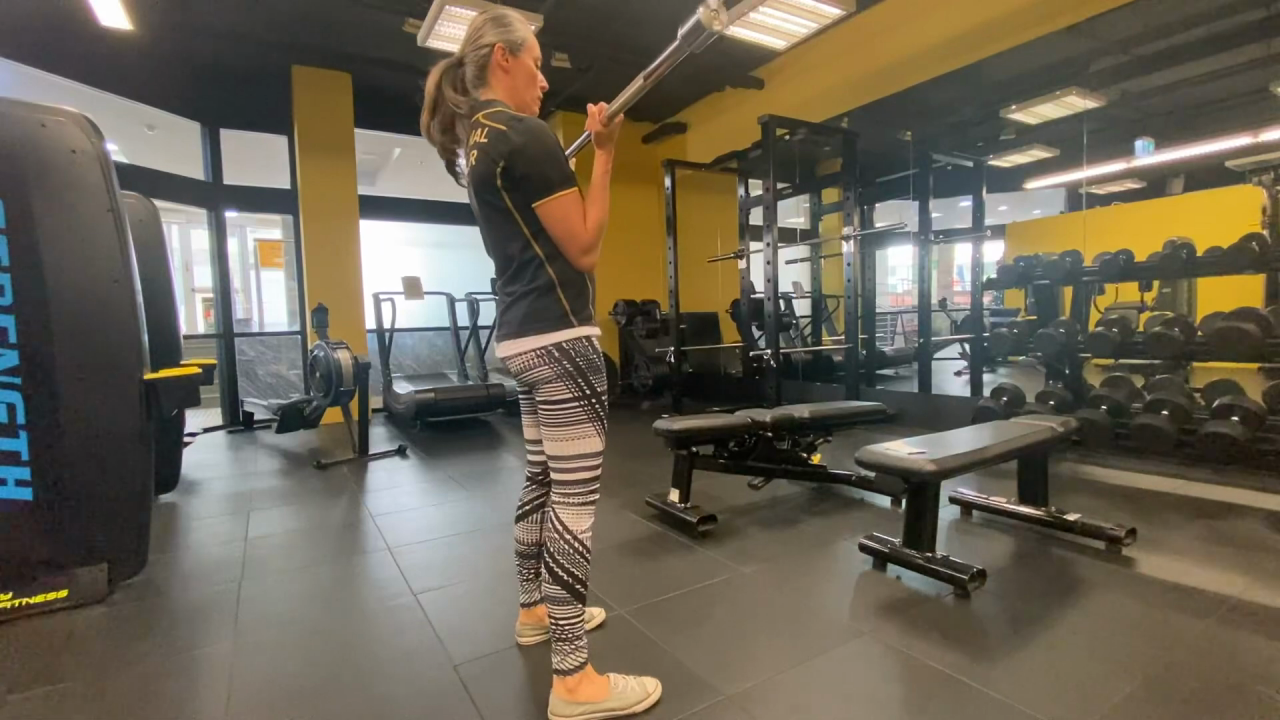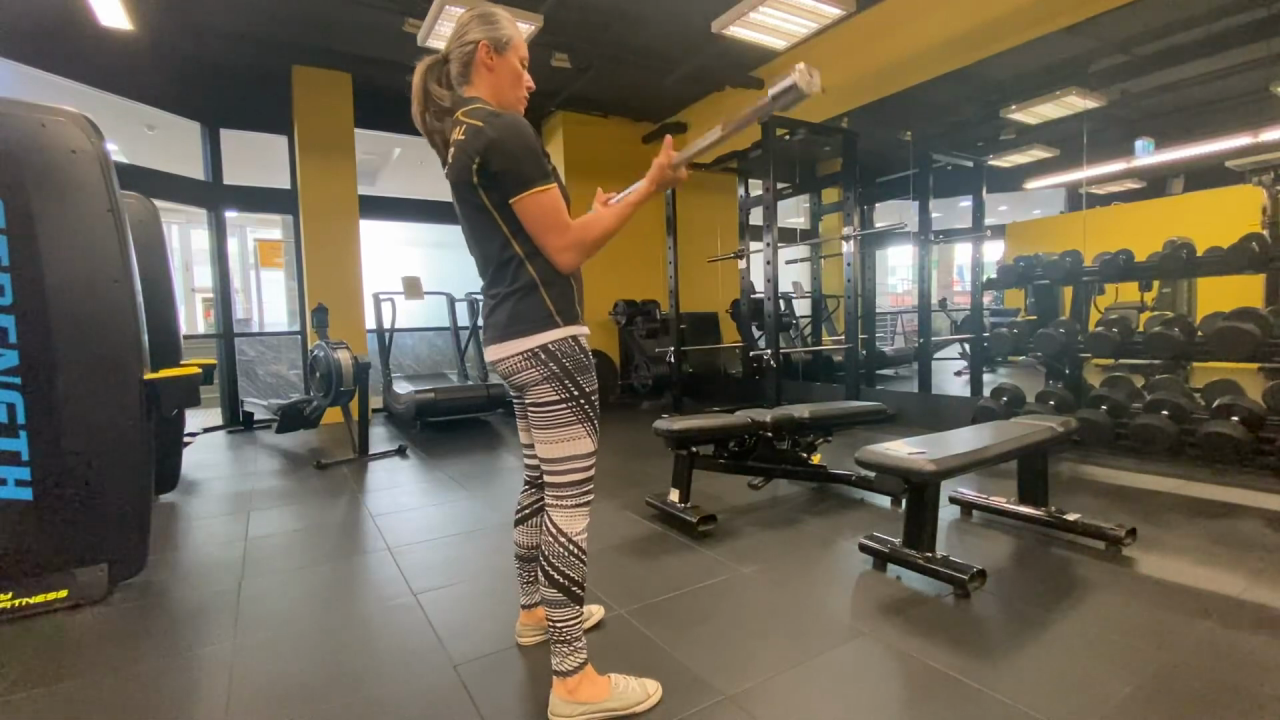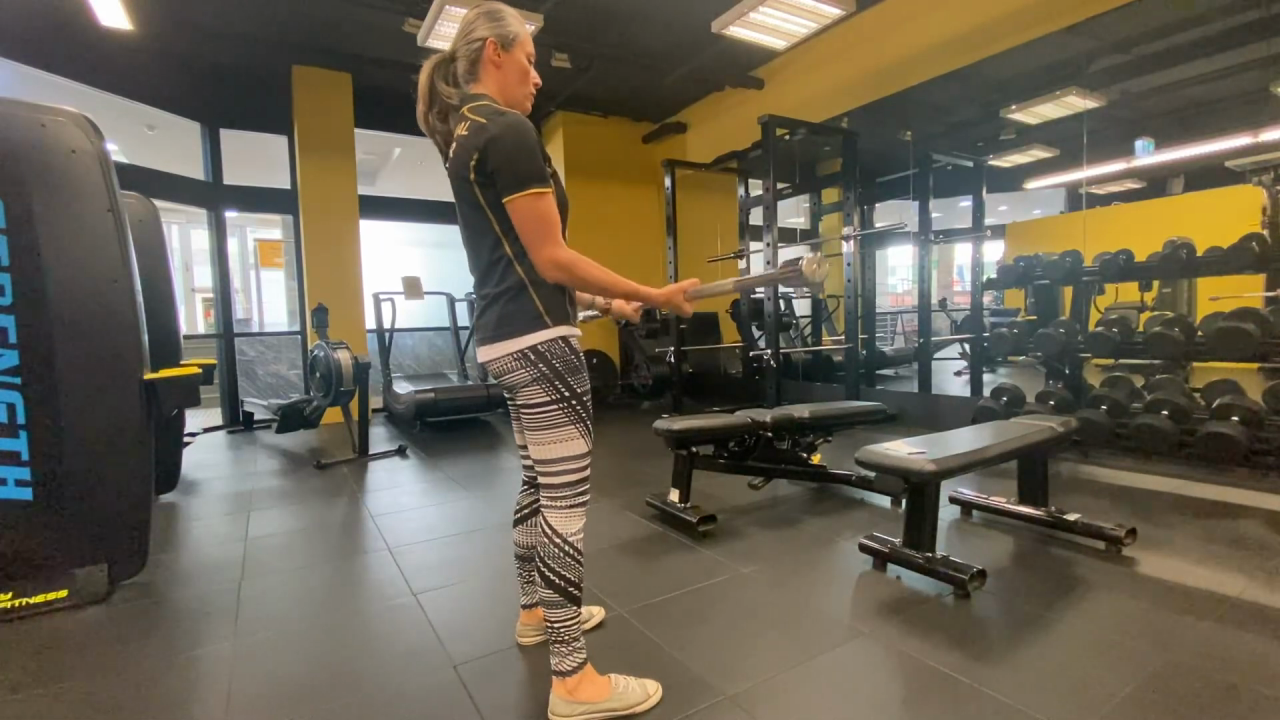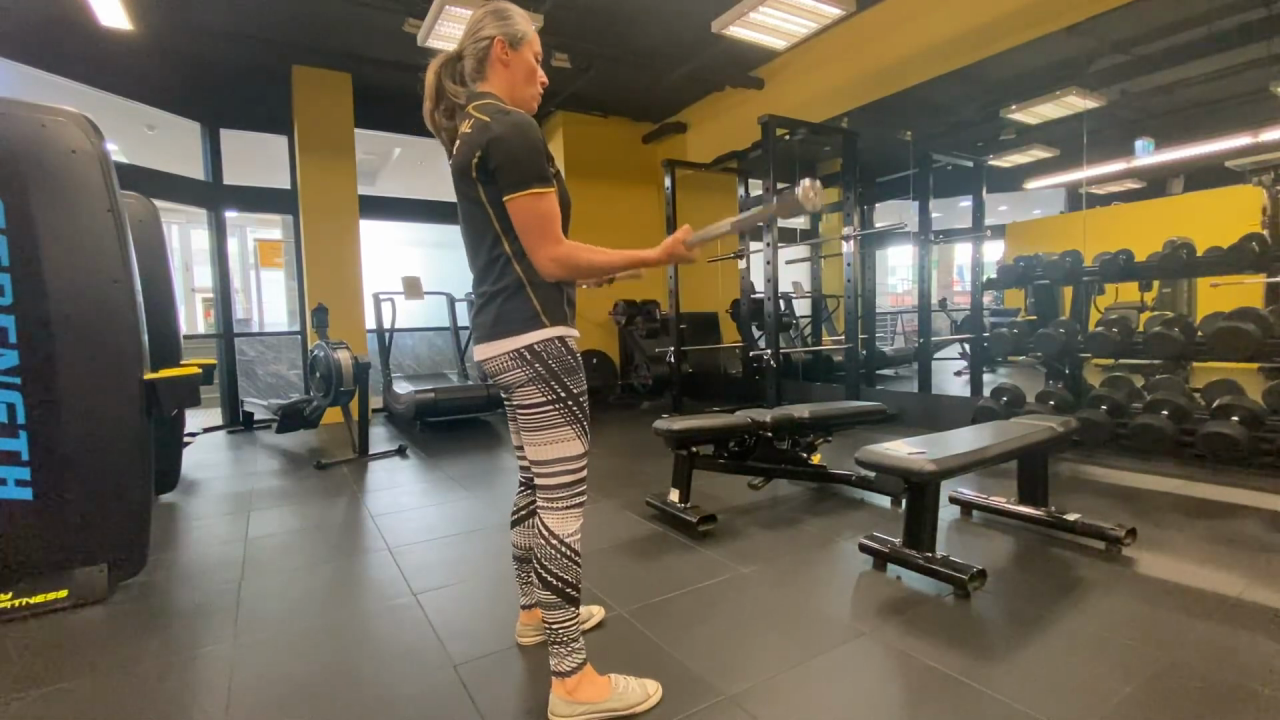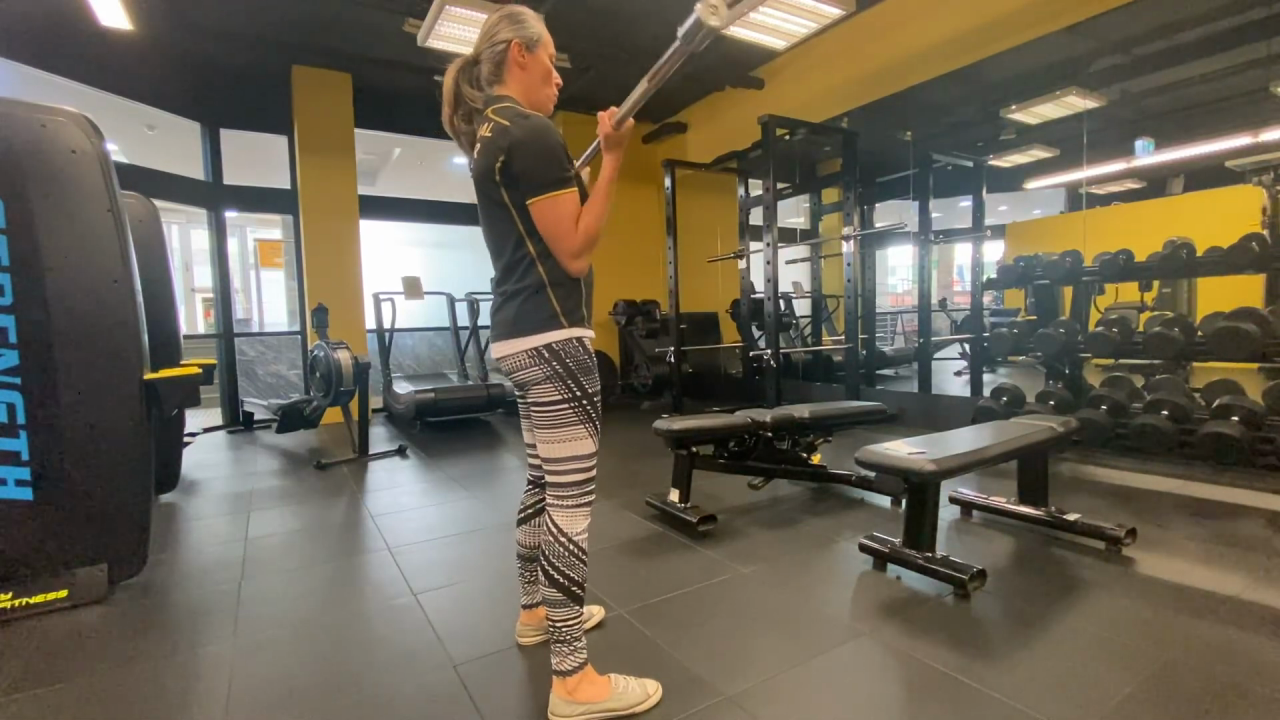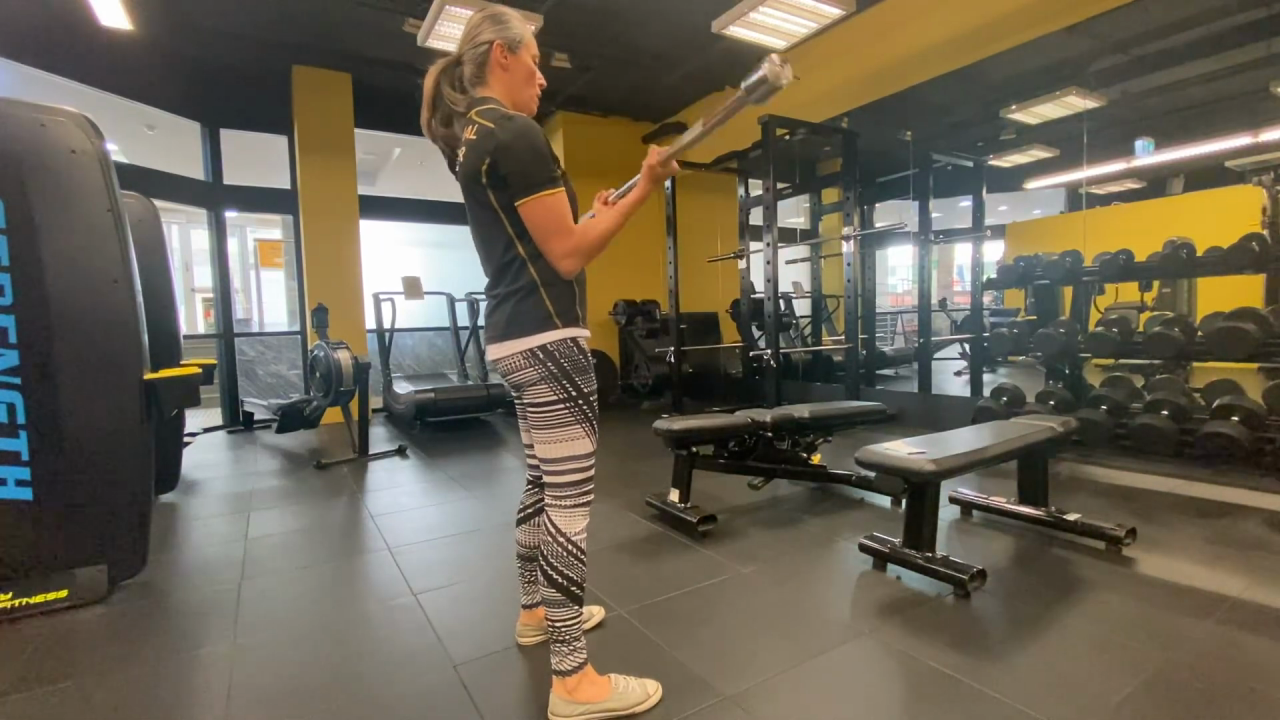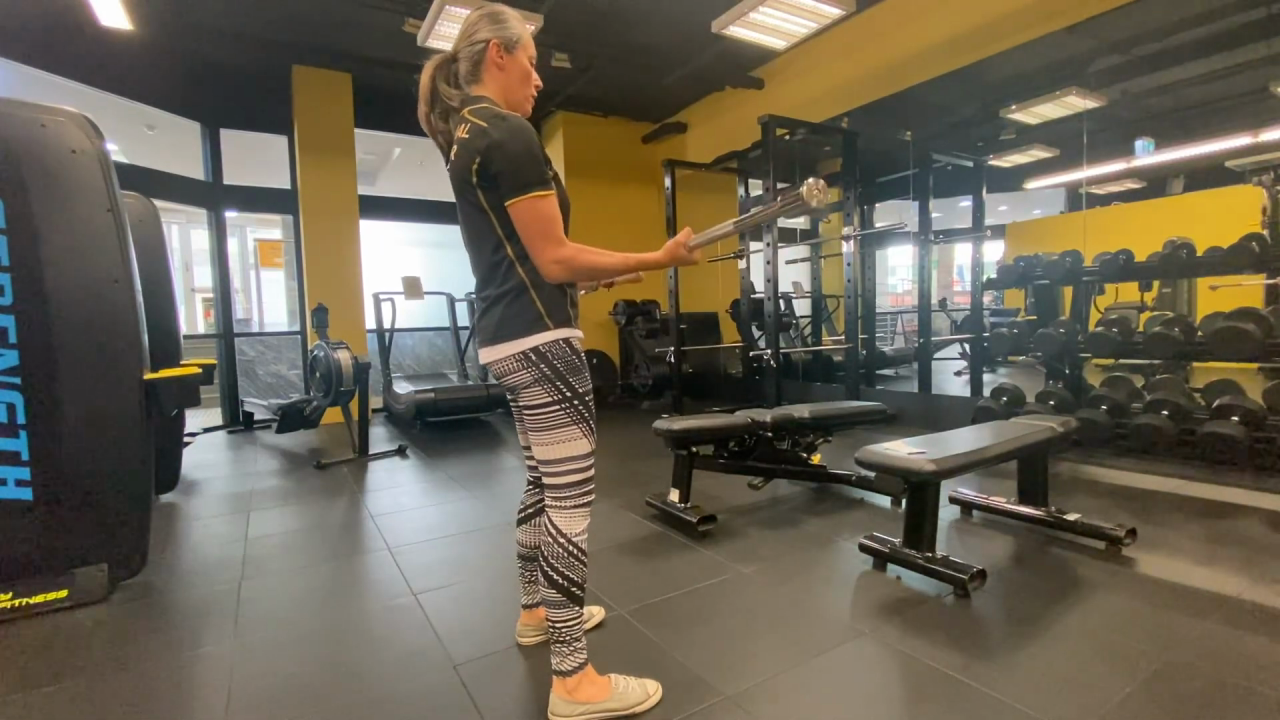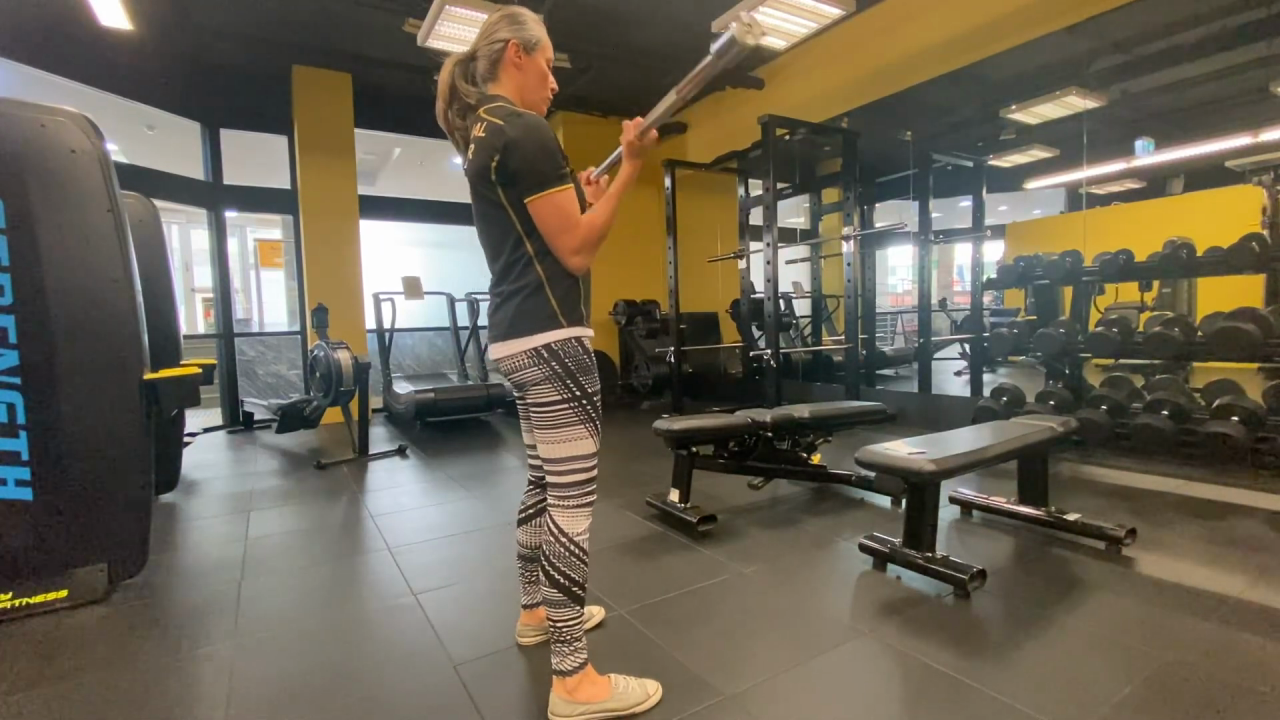
dt=0.4s
person 1, frame 1
left shoulder: (477, 142)
right shoulder: (526, 135)
right elbow: (584, 249)
left wrist: (564, 180)
right wrist: (604, 156)
left hip: (521, 334)
right hip: (559, 337)
left knee: (542, 478)
right knee: (575, 496)
left ankle: (534, 608)
person 1, frame 2
left shoulder: (462, 137)
right shoulder: (505, 133)
right elbow: (565, 250)
left wrist: (595, 212)
right wrist: (648, 189)
left hip: (511, 335)
right hip: (545, 337)
left knee: (540, 480)
right knee: (570, 498)
left ankle: (535, 609)
person 1, frame 3
left shoulder: (466, 134)
right shoulder: (508, 132)
right elbow: (551, 259)
left wrist: (603, 301)
right wrist: (652, 295)
left hip: (505, 336)
right hip: (536, 339)
left knee: (539, 484)
right knee: (565, 499)
left ankle: (535, 611)
person 1, frame 4
left shoulder: (471, 132)
right shoulder: (513, 130)
right elbow: (550, 257)
left wrist: (603, 262)
right wrist: (652, 256)
left hip: (503, 334)
right hip: (534, 337)
left knee: (536, 482)
right knee: (562, 498)
left ankle: (534, 611)
person 1, frame 5
left shoulder: (489, 134)
right shoulder: (532, 133)
right elbow: (575, 254)
left wrist: (577, 190)
right wrist: (612, 161)
left hip: (519, 333)
right hip: (551, 336)
left knee: (543, 479)
right knee: (572, 496)
left ankle: (535, 609)
person 1, frame 6
left shoulder: (471, 138)
right shoulder: (516, 135)
right elbow: (566, 255)
left wrist: (593, 215)
right wrist: (642, 190)
left hip: (513, 334)
right hip: (546, 337)
left knee: (542, 481)
right knee: (569, 496)
left ankle: (535, 609)
person 1, frame 7
left shoulder: (466, 136)
right shoulder: (509, 135)
right elbow: (554, 261)
left wrist: (605, 267)
right wrist: (655, 259)
left hip: (505, 336)
right hip: (538, 338)
left knee: (543, 483)
right knee: (570, 497)
left ankle: (535, 611)
person 1, frame 8
left shoulder: (483, 135)
right shoulder: (526, 131)
right elbow: (576, 253)
left wrist: (578, 190)
right wrist: (629, 171)
left hip: (517, 333)
right hip: (550, 336)
left knee: (544, 479)
right knee: (572, 496)
left ankle: (536, 610)
